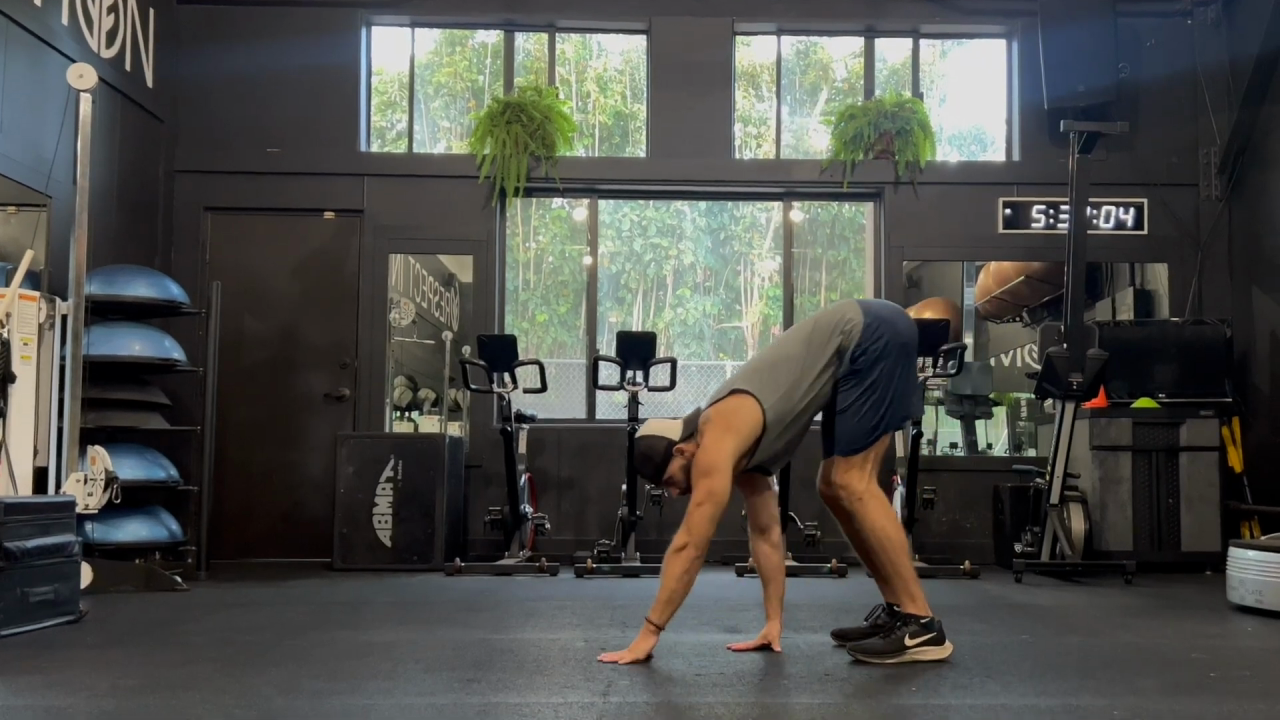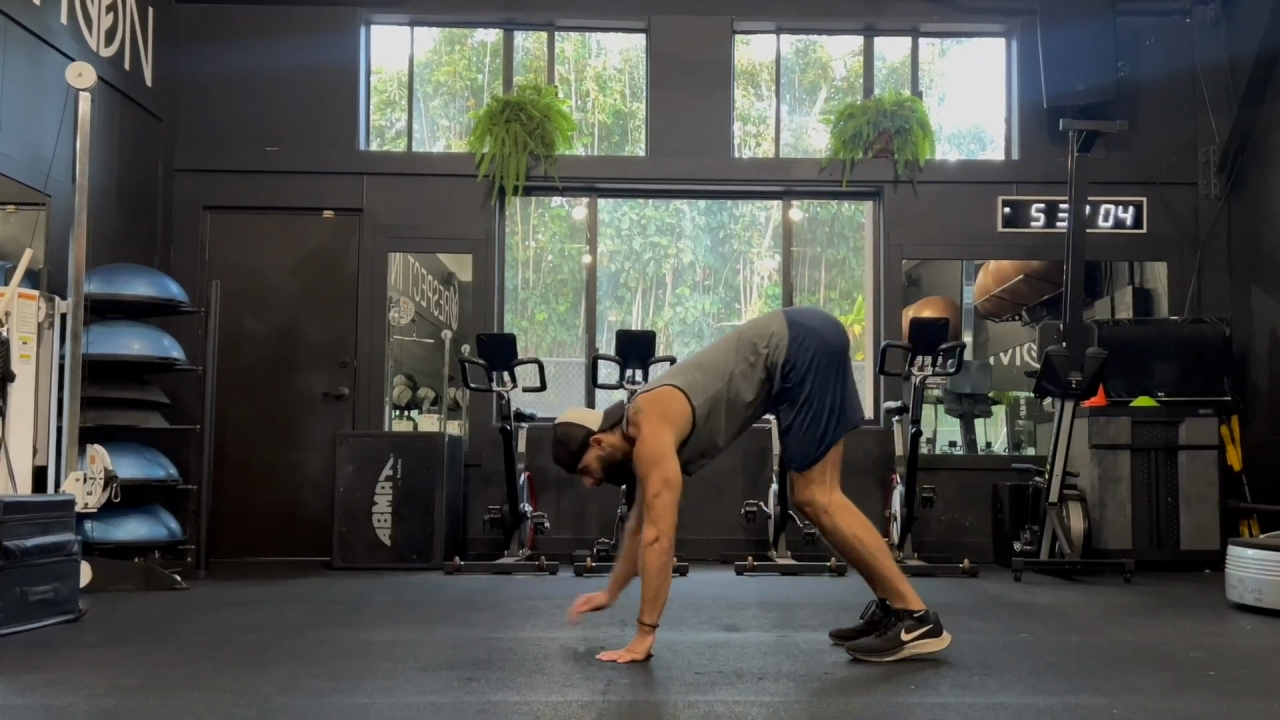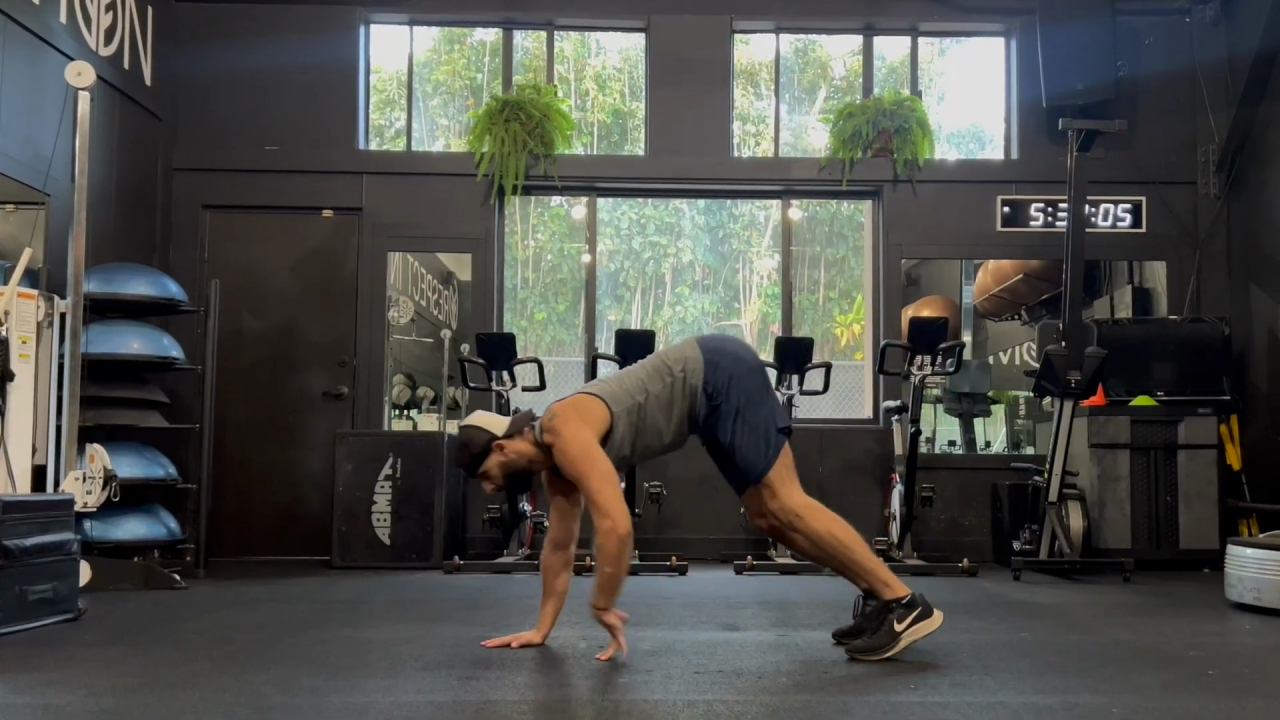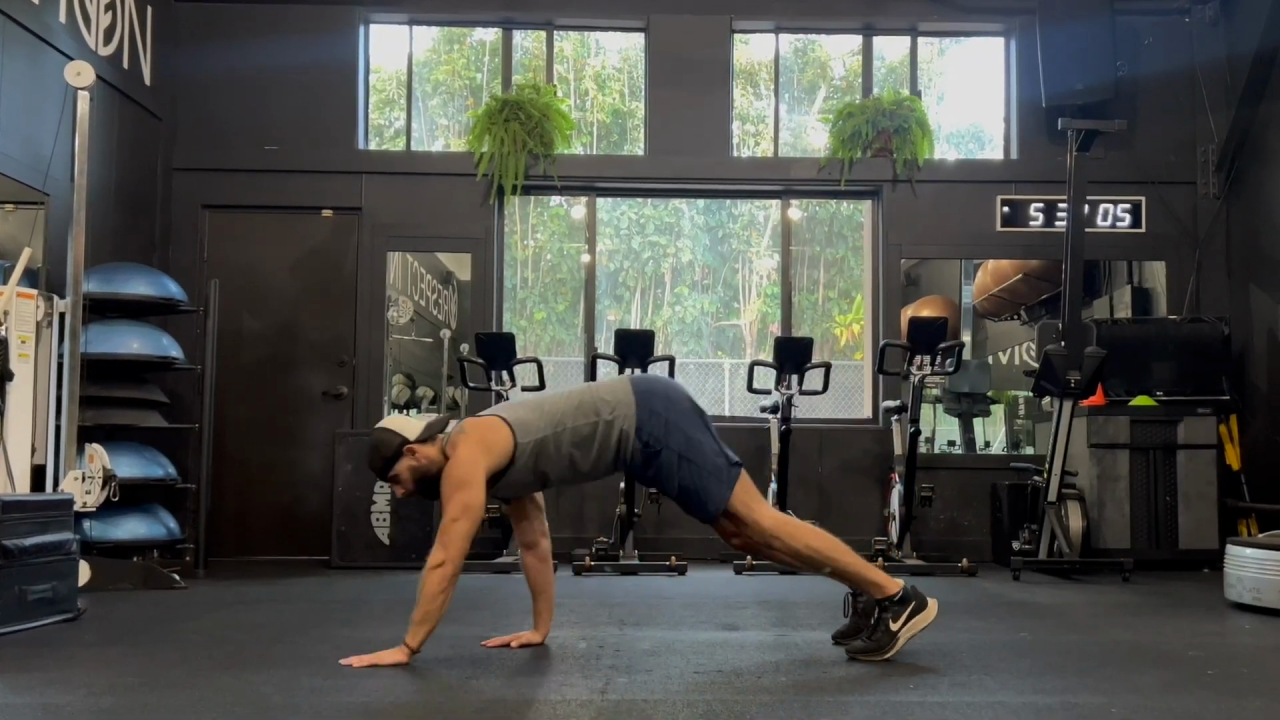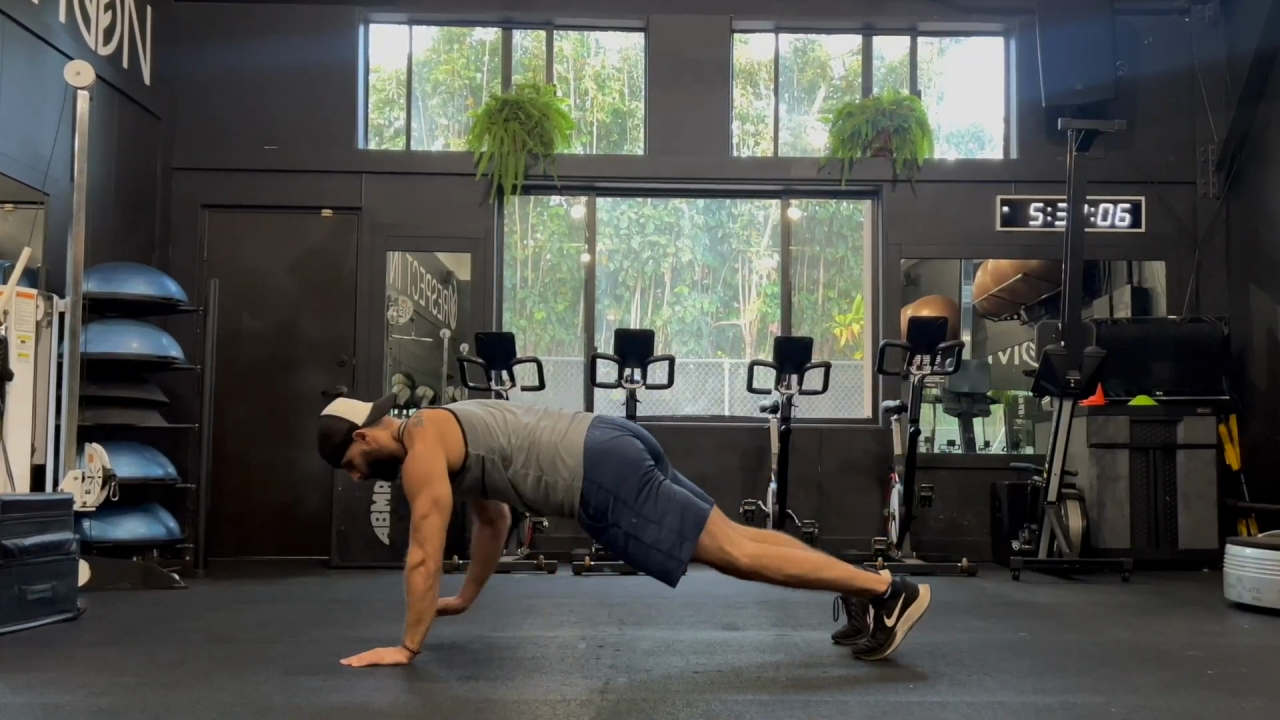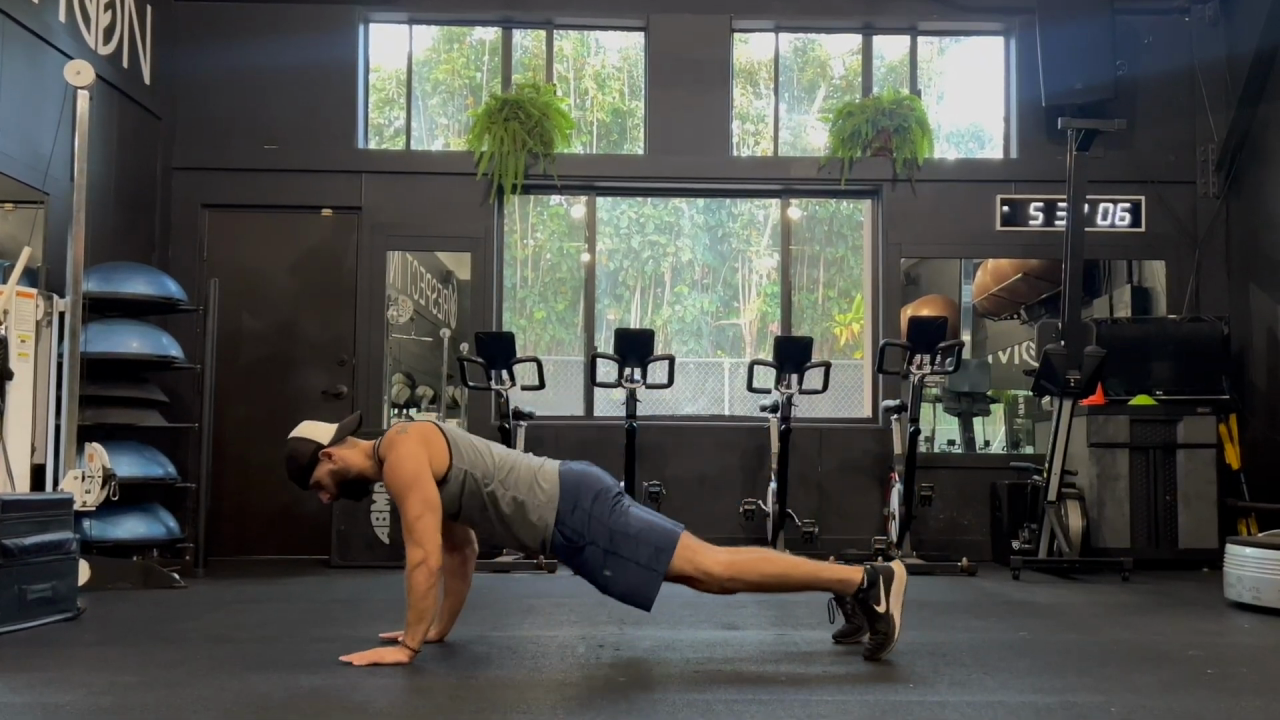
dt=0.5s
person 1, frame 1
left shoulder: (716, 443)
right shoulder: (740, 446)
left elbow: (689, 544)
right elbow: (765, 531)
left wrist: (649, 633)
right wrist: (773, 622)
left hip: (873, 335)
right hip: (862, 339)
left knee: (852, 485)
right knee: (834, 488)
left ankle: (920, 625)
right ankle: (897, 610)
person 1, frame 2
left shoulder: (649, 433)
right shoulder: (642, 436)
left elbow: (657, 534)
right elbow: (642, 520)
left wrist: (645, 635)
right wrist: (610, 589)
left hip: (801, 346)
right hip: (800, 348)
left knee: (817, 497)
right knee: (807, 497)
left ankle: (917, 619)
right ankle: (890, 608)
person 1, frame 3
left shoulder: (566, 435)
right shoulder: (553, 457)
left elbow: (615, 526)
right elbow: (559, 544)
left wrist: (603, 607)
right wrist: (542, 627)
left hip: (718, 372)
right hip: (712, 383)
left knee: (785, 505)
right knee: (769, 517)
left ankle: (904, 604)
right ankle: (878, 597)
person 1, frame 4
left shoulder: (466, 455)
right shoulder: (494, 461)
left elbow: (445, 560)
right elbow: (534, 541)
left wrist: (408, 647)
right wrist: (542, 627)
left hip: (646, 415)
right hip: (642, 419)
left knee: (754, 519)
right knee: (742, 532)
left ankle: (898, 598)
right ankle: (870, 595)
person 1, frame 5
left shoulder: (419, 447)
right shoulder: (447, 436)
left elbow: (423, 557)
right elbow: (494, 517)
left wrist: (408, 646)
right wrist: (465, 597)
left hip: (601, 479)
right hip: (609, 441)
left knee: (733, 552)
right knee: (731, 536)
left ankle: (886, 590)
right ankle: (863, 588)
person 1, frame 6
left shoulder: (399, 453)
right shoulder: (417, 456)
left elbow: (425, 557)
right elbow: (460, 548)
left wrist: (408, 644)
right wrist: (440, 627)
left hip: (573, 514)
right hip: (575, 498)
left knee: (711, 569)
right knee: (706, 562)
left ankle: (867, 578)
right ankle: (850, 586)
